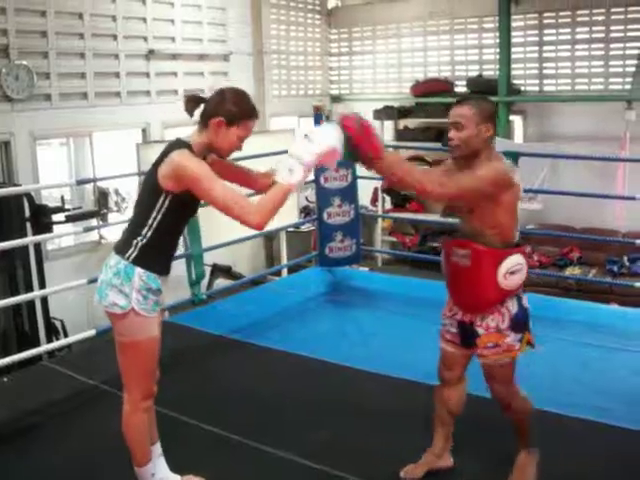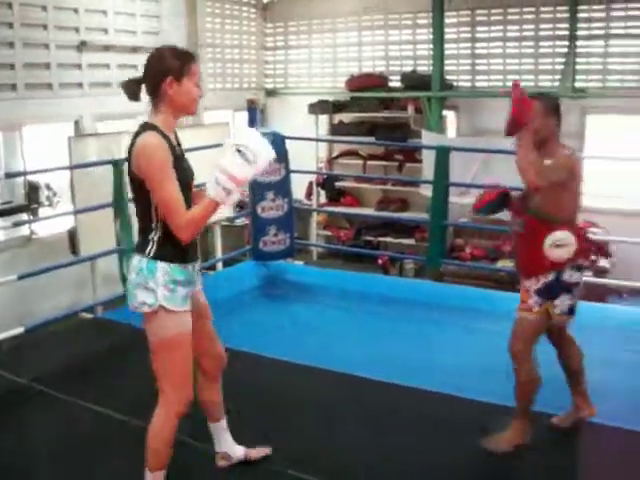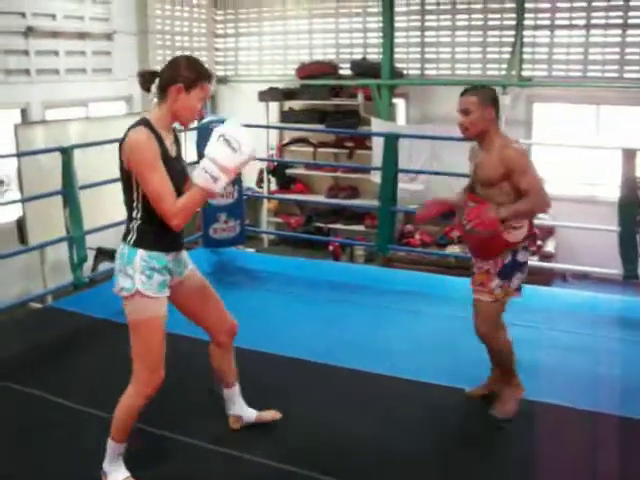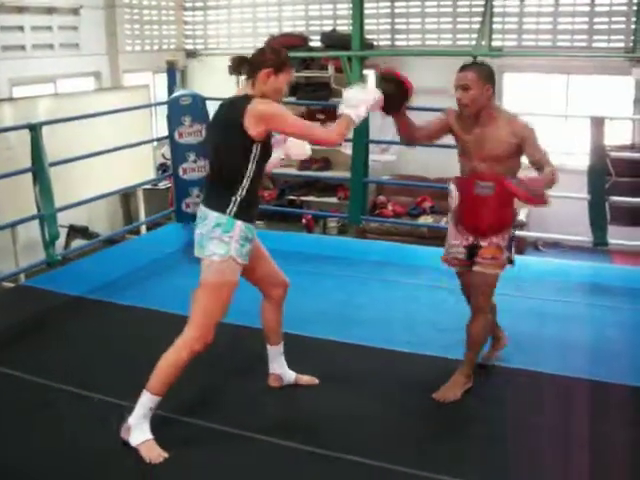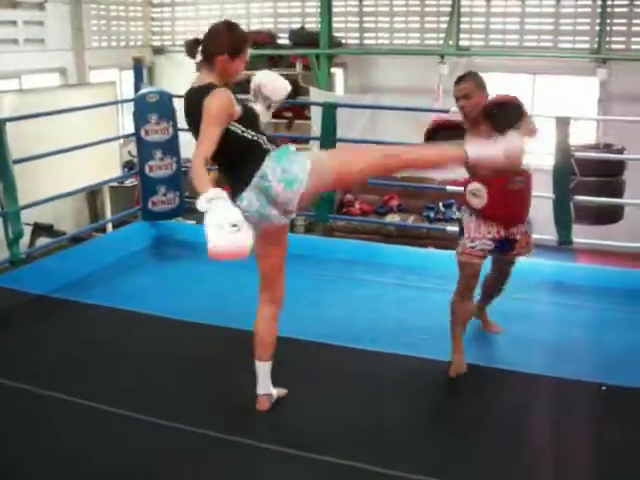
dt=1s
person 1, frame 1
left shoulder: (201, 158)
right shoulder: (184, 163)
left elbow: (260, 183)
right elbow: (254, 217)
left wrist: (302, 161)
right wrist: (298, 167)
left hip: (144, 278)
right hip: (132, 282)
left knee: (147, 388)
right knee: (139, 394)
person 1, frame 2
left shoulder: (168, 136)
right shoulder: (150, 144)
right elbow: (184, 227)
left wrist: (226, 180)
right wrist: (228, 182)
left hip: (183, 271)
right hip: (160, 276)
left knee: (212, 360)
right knee: (177, 397)
person 1, frame 3
left shoulder: (171, 135)
right shoulder: (140, 139)
left elbow: (187, 198)
right elbow: (175, 215)
left wrist: (220, 169)
right wrist: (217, 169)
left hip: (174, 258)
right hip: (144, 264)
left knee: (223, 329)
right knee: (149, 380)
left ankle: (238, 412)
person 1, frame 4
left shoulder: (230, 107)
right shoulder: (261, 110)
right elbow: (327, 136)
left wrist: (269, 152)
right wrist: (357, 108)
left hip: (228, 222)
right hip: (226, 229)
left knee: (276, 287)
right knee: (197, 336)
left ankle: (278, 372)
right ankle: (137, 423)
person 1, frame 5
left shoulder: (193, 97)
right shoulder: (218, 99)
right elbow: (198, 166)
left wrist: (258, 105)
right wrist: (213, 201)
left hip: (255, 200)
right hip: (281, 172)
left knee: (270, 297)
right knee: (394, 157)
left ankle: (264, 391)
right ankle: (485, 150)
person 2, frame 1
left shoulder: (495, 173)
right shoulder: (459, 167)
left elbow: (436, 190)
right elbow: (416, 182)
left wrist: (375, 150)
right wrist: (371, 156)
left hip: (496, 296)
right hip: (462, 294)
left knee: (502, 389)
right knee: (448, 374)
person 2, frame 2
left shoulder: (565, 159)
right shoulder: (540, 159)
left elbow: (535, 181)
right elbow: (527, 206)
left wrist: (520, 134)
right wrist: (504, 199)
left hip: (554, 268)
right hip: (539, 266)
left knee: (520, 346)
right knee: (557, 335)
left ankle: (520, 424)
right ankle: (581, 404)
person 2, frame 3
left shoulder: (512, 153)
right shoulder: (476, 152)
left elbow: (540, 200)
left wrist: (497, 215)
right wrist: (449, 205)
left hip: (505, 249)
right hip: (485, 245)
left knee: (486, 324)
right knee: (487, 315)
left ankle: (511, 385)
right ankle: (499, 378)
person 2, frame 4
left shoulder: (517, 129)
right shoulder: (454, 120)
left elbow: (547, 169)
right elbow: (412, 138)
left wrist: (535, 185)
right wrist: (397, 110)
left hip: (495, 224)
right hip: (461, 219)
left knee: (479, 300)
right knee: (472, 292)
left ankle: (463, 374)
right ankle: (496, 335)
person 2, frame 5
left shoulder: (509, 118)
right shoulder: (458, 130)
left elbow: (529, 130)
left wrist: (519, 123)
left hip: (514, 211)
right hip: (479, 212)
left knee: (502, 272)
right knee: (466, 281)
left ankle: (480, 310)
right ankle: (457, 352)
